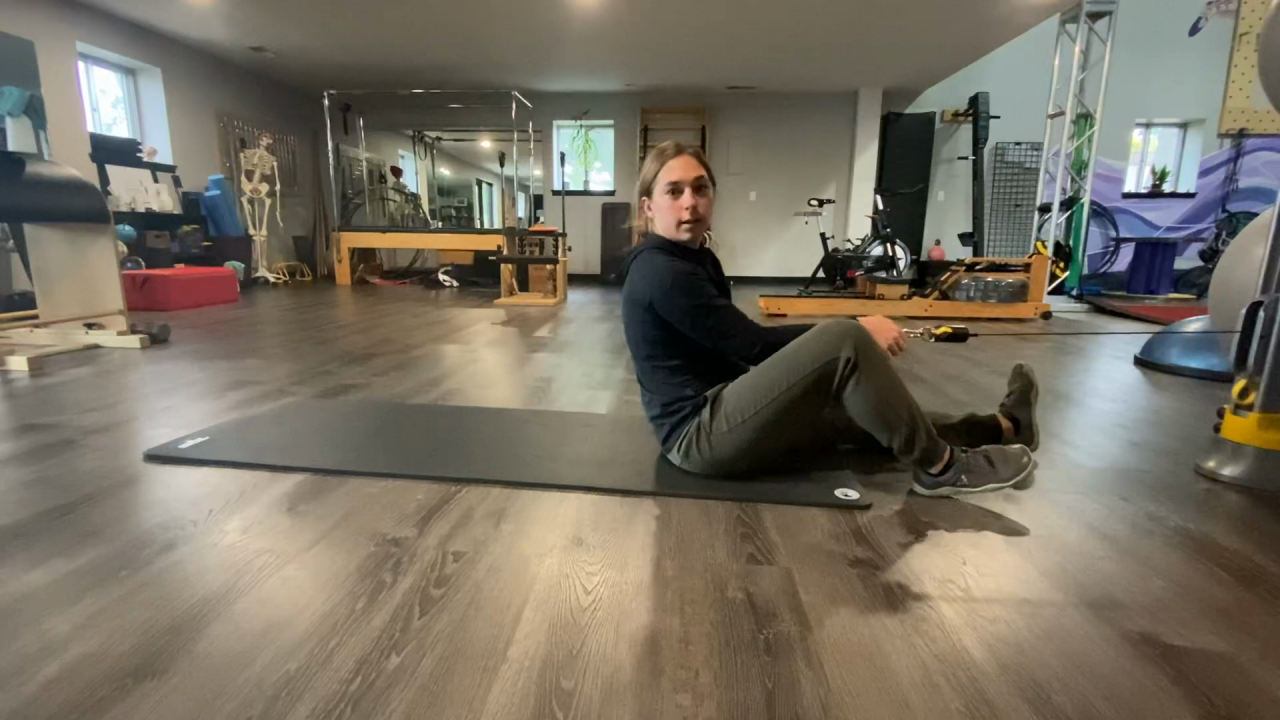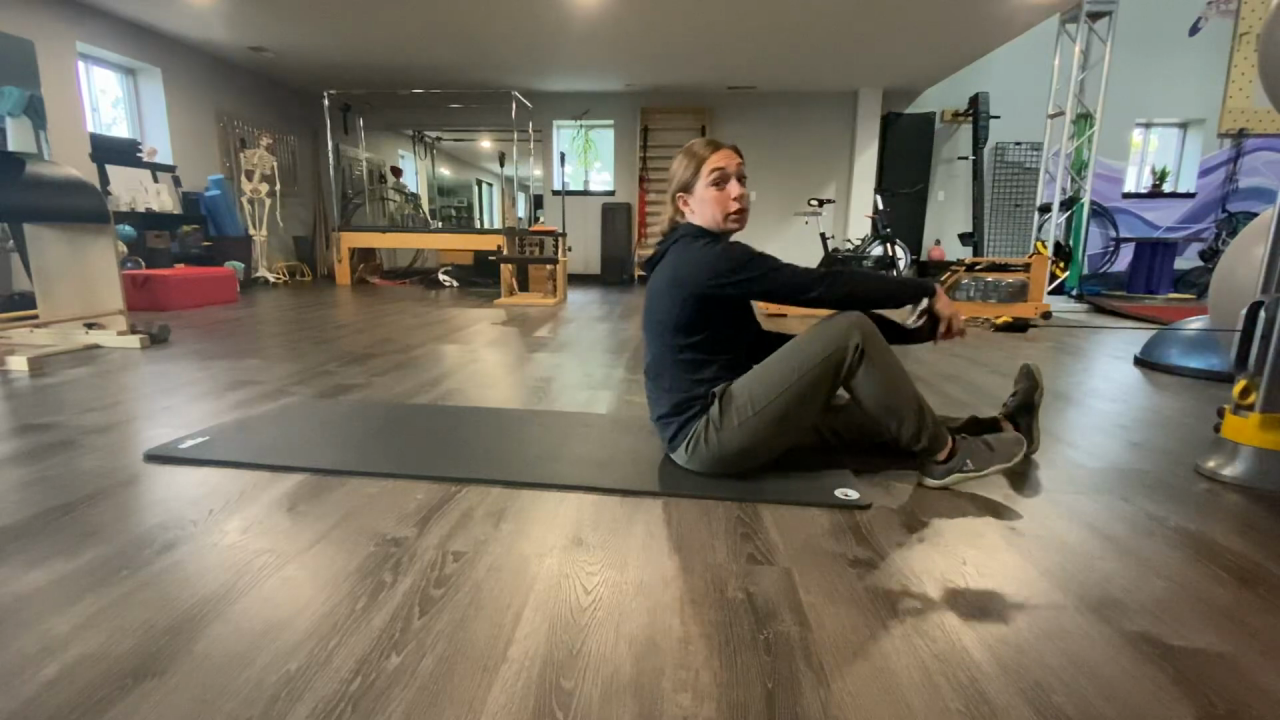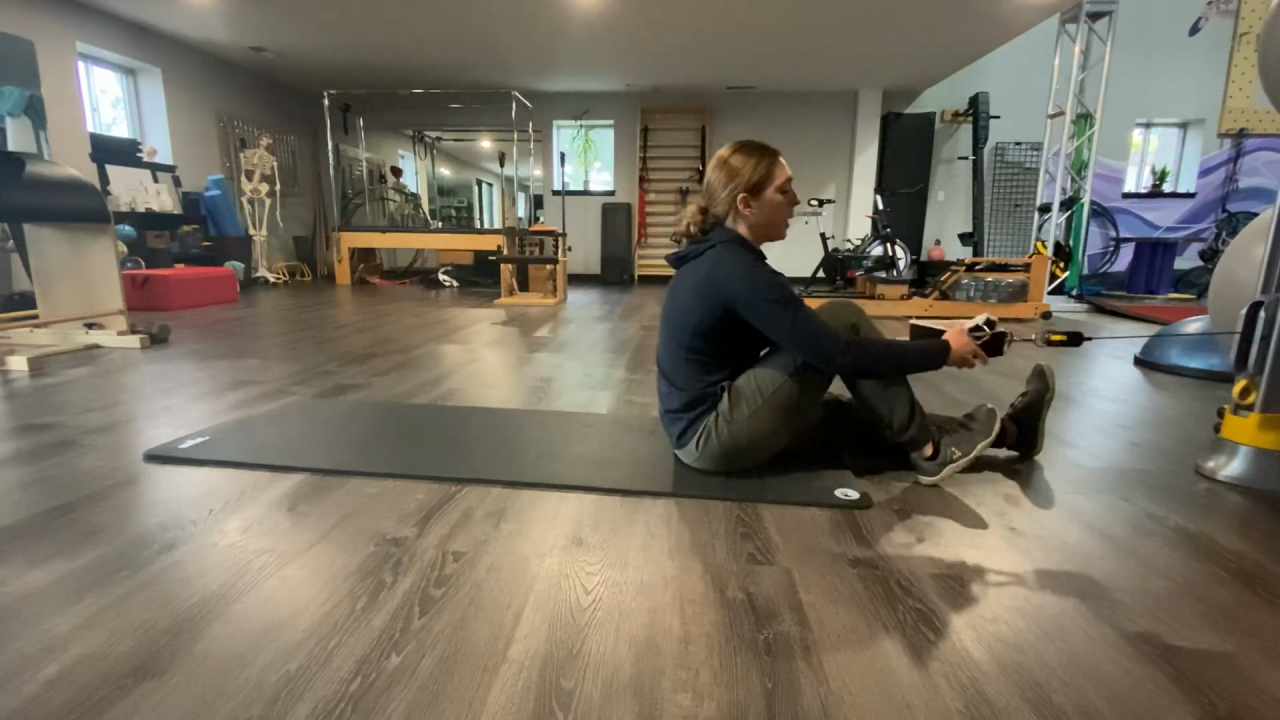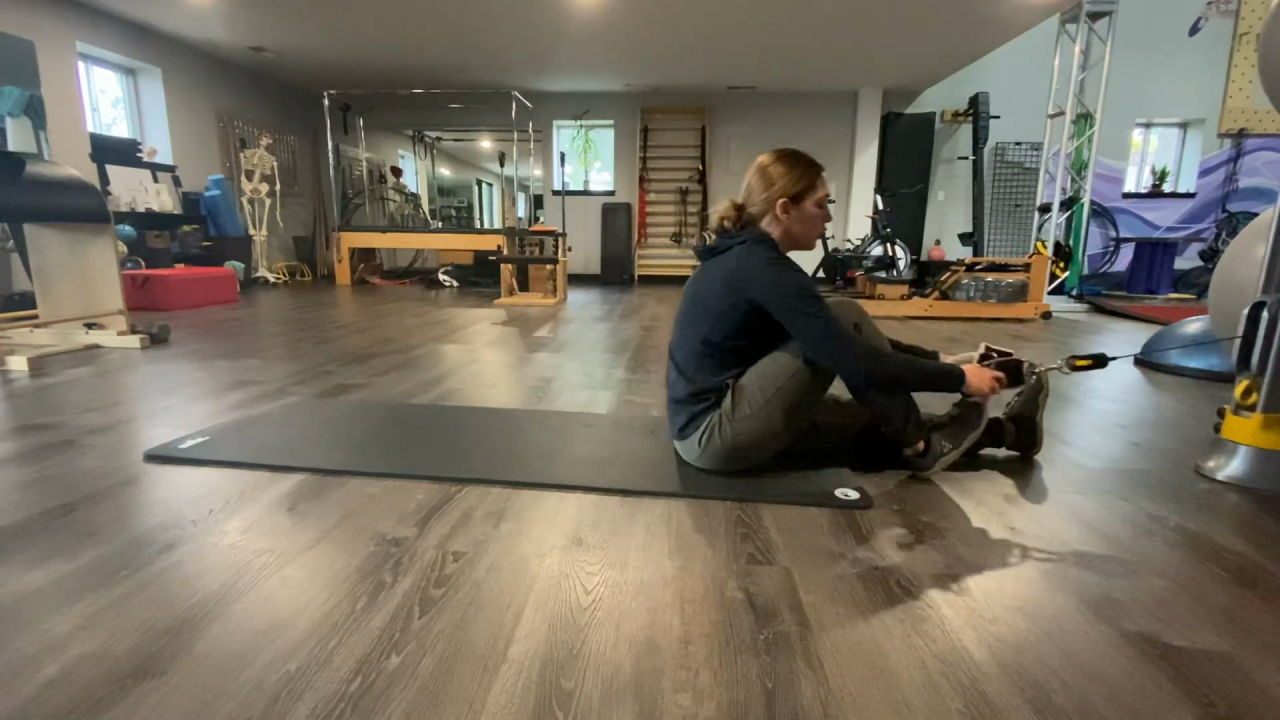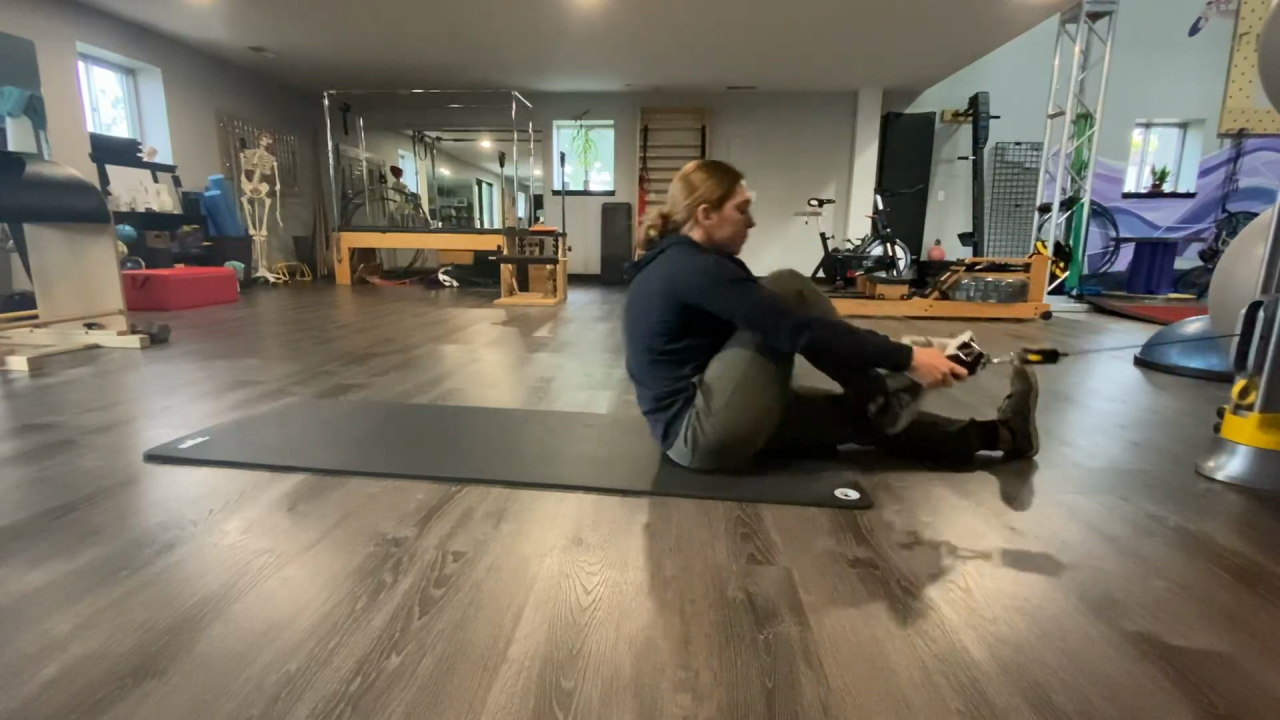
dt=0.7s
person 1, frame 1
left shoulder: (698, 260)
right shoulder: (662, 275)
right elbow: (752, 344)
right wrist: (856, 330)
left hip: (718, 420)
right hip: (700, 438)
right knee: (843, 341)
left ankle: (1003, 427)
right ankle: (939, 465)
person 1, frame 2
left shoulder: (694, 254)
right shoulder: (709, 259)
left elbow: (753, 343)
right elbow: (821, 285)
right wrist: (927, 292)
left hip: (709, 422)
right hip: (706, 438)
left knee: (861, 413)
right knee: (849, 330)
left ankle: (1000, 428)
right ankle: (944, 455)
person 1, frame 3
left shoulder: (718, 255)
right shoulder: (739, 272)
right elbow: (839, 354)
left wrist: (881, 347)
right wrist: (943, 351)
left hip: (706, 423)
right hip: (713, 436)
left knee: (866, 413)
right knee: (842, 318)
left ankle: (1009, 431)
right ankle: (929, 449)
person 1, frame 4
left shoulder: (745, 255)
right shoulder: (765, 271)
right elbow: (858, 361)
left wrist: (938, 362)
right wrist: (959, 379)
left hip: (710, 422)
right hip: (717, 436)
left knee: (870, 415)
right knee: (845, 318)
left ankle: (1003, 431)
right ankle: (921, 446)
person 1, frame 5
left shoulder: (682, 261)
right shoulder: (696, 270)
left elbow: (772, 321)
right elbow: (797, 328)
left wrist: (888, 352)
right wrist: (905, 358)
left hip: (695, 421)
right hip: (702, 433)
left knee: (850, 412)
right knee: (789, 289)
left ankle: (996, 434)
right ankle: (883, 403)
